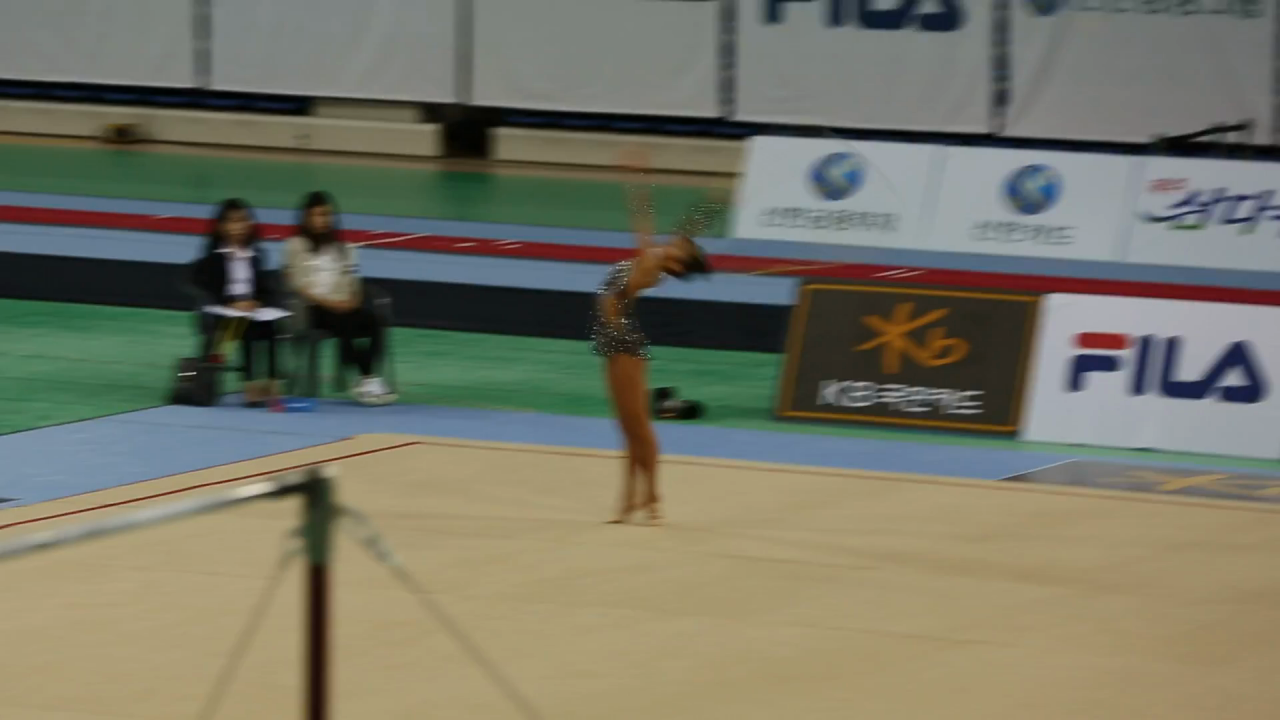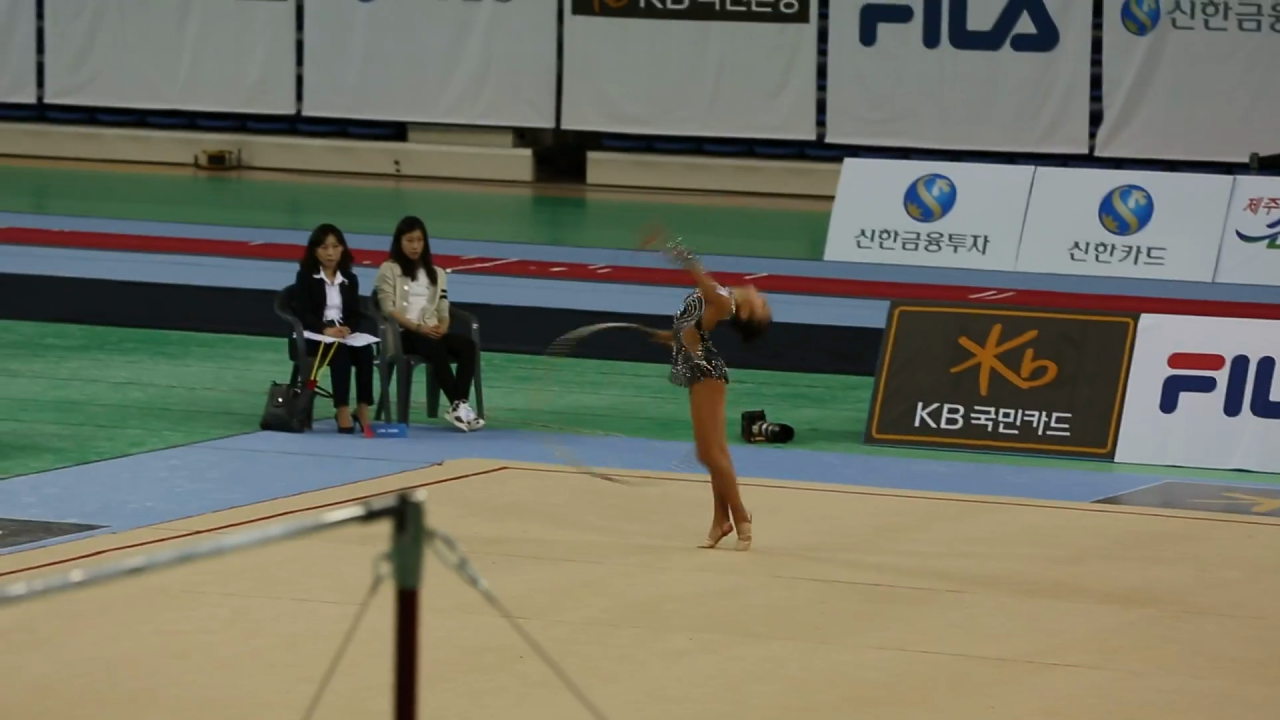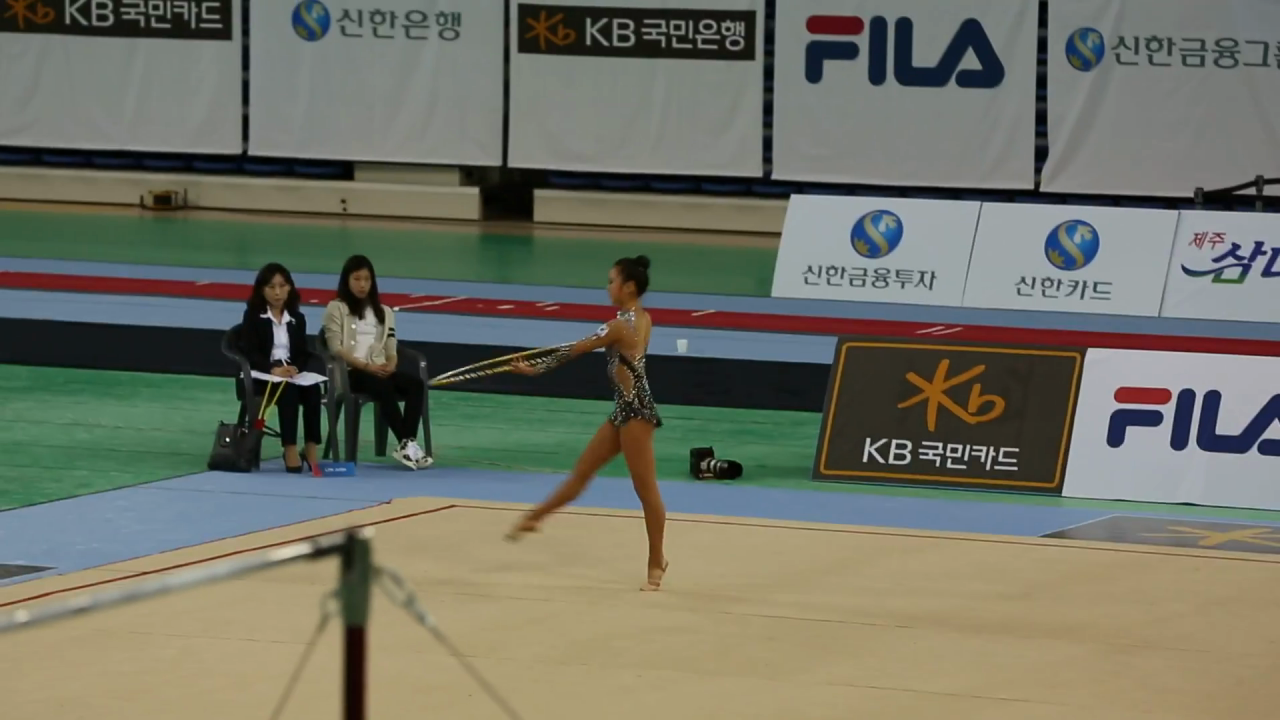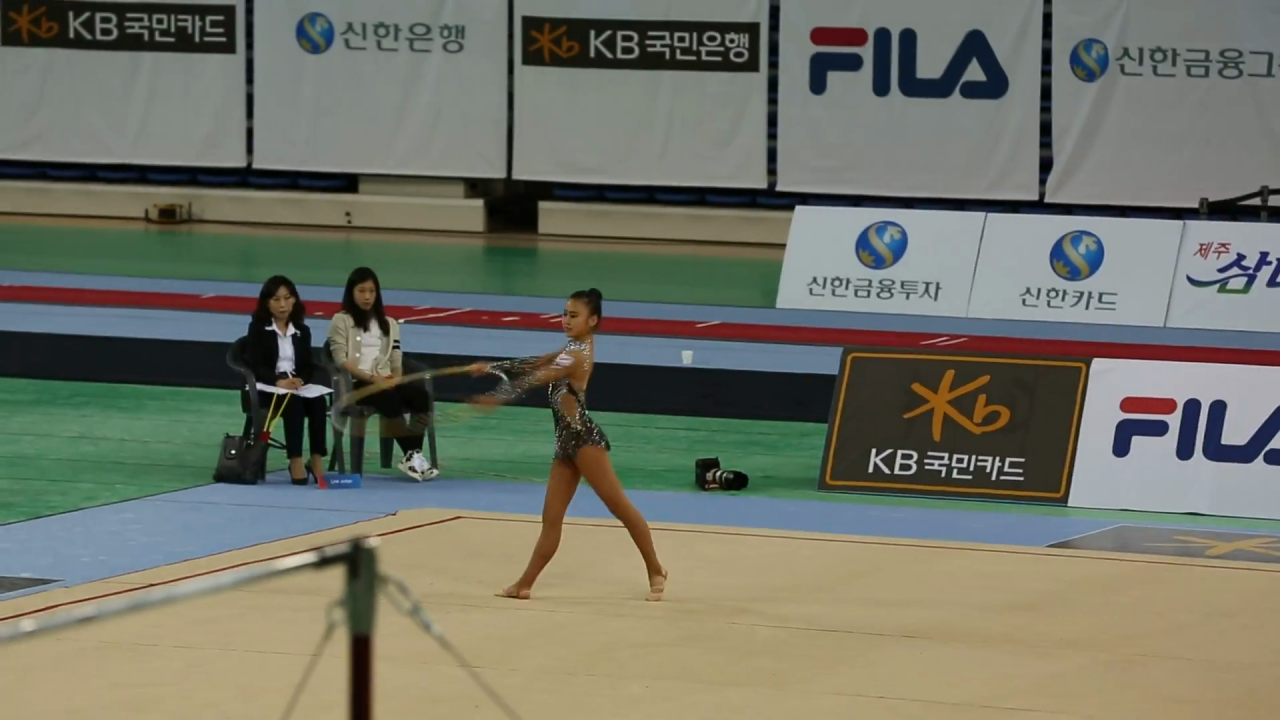
dt=0.4s
person 1, frame 1
left shoulder: (648, 268)
right shoulder: (643, 266)
right elbow: (687, 233)
left hip: (624, 344)
right hip: (616, 342)
left knee: (637, 423)
right knee: (629, 424)
left ankle: (649, 496)
right ankle: (633, 495)
person 1, frame 2
left shoulder: (720, 299)
right shoulder: (725, 300)
left elbow: (694, 270)
left wrist: (664, 240)
right wrist: (676, 335)
left hip: (704, 372)
right hip: (700, 369)
left knee: (710, 450)
right knee: (713, 449)
left ankle: (740, 517)
right ankle: (722, 519)
person 1, frame 3
left shoulder: (620, 326)
right shoulder: (641, 318)
left elbow: (576, 349)
left wrist: (536, 368)
left hip: (636, 410)
right hip: (625, 408)
left knee: (645, 489)
right knee: (581, 471)
left ankle: (656, 564)
right ankle: (533, 517)
person 1, frame 4
left shoulder: (576, 356)
right shoulder: (580, 348)
left elbow: (537, 378)
right elbow: (537, 363)
left wrist: (498, 397)
right wrist: (490, 367)
left hip: (584, 437)
right hip: (567, 440)
left knee: (619, 506)
right knee: (551, 517)
left ankle: (655, 570)
right ankle: (525, 583)
person 2, frame 1
left shoulder: (342, 248)
right shoulder: (295, 245)
left elbow: (351, 282)
right elbow: (296, 284)
left wrist: (352, 300)
right wrist: (326, 302)
left hip: (342, 306)
right hip: (311, 307)
left knee: (372, 320)
right knee: (345, 324)
left ankle: (367, 378)
right ankle: (366, 380)
person 2, frame 2
left shoulder: (435, 273)
right shoulder: (388, 270)
left elbow: (443, 307)
right elbow: (389, 309)
left wrist: (442, 325)
right wrist: (418, 327)
left hip: (433, 331)
right hip: (403, 333)
left knee: (467, 345)
right knee: (436, 350)
left ankle: (460, 404)
right ankle: (457, 404)
person 2, frame 3
left shoulder: (383, 311)
right shoulder: (336, 308)
left elbow: (391, 348)
right elbow: (336, 348)
left wrist: (390, 364)
right wrist: (366, 366)
left hip: (380, 370)
right hip: (350, 371)
left knee: (415, 384)
right knee: (385, 388)
left ankle: (409, 442)
right ankle: (405, 444)
person 2, frame 4
left shoulder: (388, 323)
right shoulder: (341, 321)
left elbow: (396, 358)
right elbow: (342, 359)
left wrist: (395, 376)
right wrist: (372, 378)
left hip: (387, 382)
right hip: (356, 383)
left knee: (421, 394)
right knee: (390, 399)
left ankle: (416, 452)
right ankle: (411, 455)
person 3, frame 1
left shoulder: (255, 254)
right shoulder: (213, 252)
left elbow: (265, 287)
right elbow: (209, 287)
left wrist: (257, 302)
right wrist: (233, 303)
left hip: (252, 308)
right hip: (222, 310)
left knee: (270, 326)
right knee: (248, 326)
left ankle: (272, 382)
right ankle: (251, 383)
person 3, frame 2
left shoulder: (349, 279)
right shoulder: (305, 277)
left elbow: (356, 313)
right elbow: (302, 313)
left wrist: (347, 328)
right wrist: (325, 329)
left hip: (345, 333)
right hip: (315, 335)
left knee: (365, 351)
right knee: (340, 352)
left ankle: (363, 408)
right ankle: (342, 410)
person 3, frame 3
left shoulder: (297, 318)
right shoulder: (253, 316)
left elbow: (304, 353)
right elbow: (250, 353)
left wrist: (295, 368)
right wrist: (273, 369)
left hip: (291, 373)
right hip: (262, 375)
left knee: (313, 390)
right knee: (288, 391)
left ankle: (311, 447)
right ankle: (290, 449)
person 3, frame 4
left shoulder: (302, 331)
right shoulder: (258, 329)
left elbow: (308, 364)
right elbow: (255, 366)
left wrist: (299, 380)
right wrist: (279, 382)
left hip: (298, 387)
right hip: (268, 388)
left knee: (318, 403)
right knee: (292, 402)
left ankle: (317, 459)
right ankle: (295, 460)
